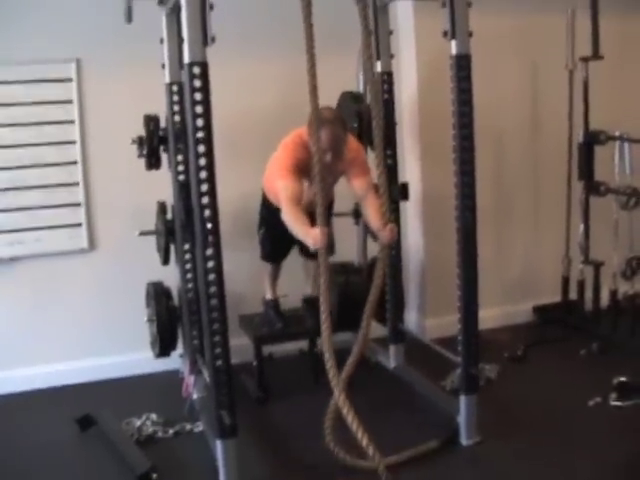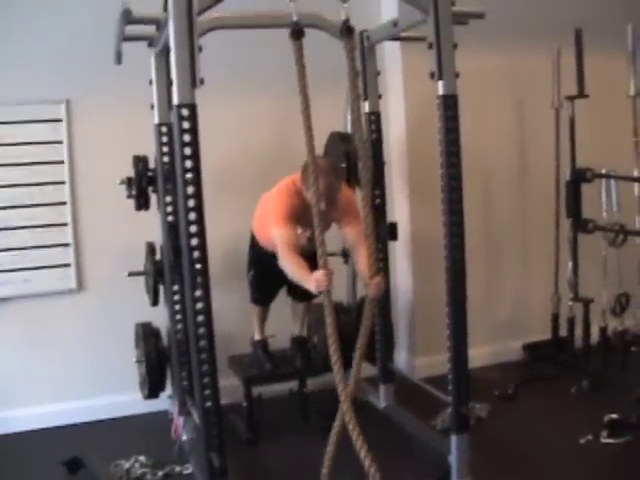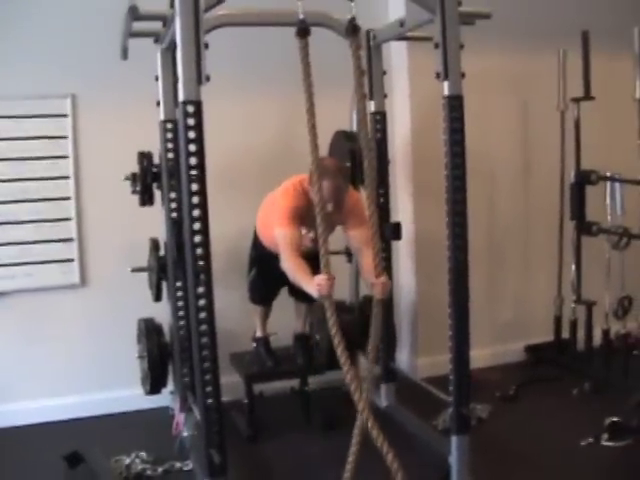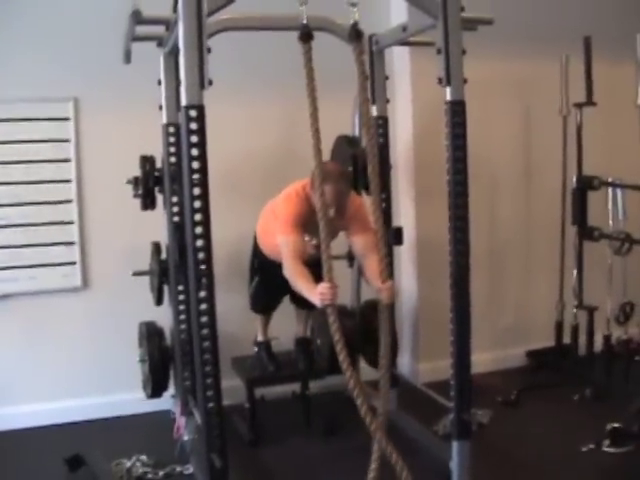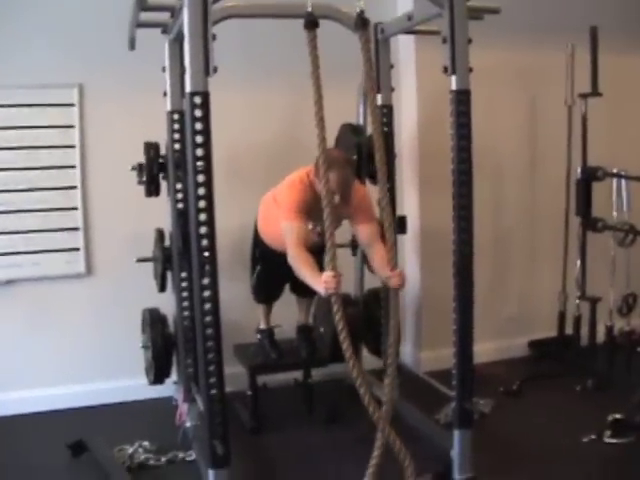
dt=0.2s
person 1, frame 1
left shoulder: (353, 150)
right shoulder: (292, 148)
left elbow: (366, 194)
right elbow: (289, 205)
left wrist: (379, 227)
right wrist: (308, 235)
right hip: (279, 200)
left knee: (318, 249)
right knee: (274, 250)
left ankle: (311, 297)
right ankle: (270, 298)
person 1, frame 2
left shoulder: (345, 198)
right shoulder: (284, 195)
left elbow: (357, 243)
right elbow: (286, 253)
left wrist: (368, 278)
right wrist: (310, 280)
left hip: (308, 242)
right hip: (269, 241)
left knee: (304, 292)
right knee: (262, 293)
left ankle: (299, 337)
right ankle: (258, 339)
person 1, frame 3
left shoulder: (352, 200)
right shoulder: (289, 195)
left elbow: (362, 247)
right elbow: (288, 254)
left wrist: (374, 280)
right wrist: (311, 284)
left hip: (311, 242)
right hip: (271, 241)
left knee: (306, 293)
right knee: (263, 292)
left ankle: (301, 335)
right ankle: (260, 336)
person 1, frame 4
left shoulder: (355, 206)
right shoulder: (291, 202)
left elbow: (367, 253)
right elbow: (290, 262)
left wrist: (379, 285)
right wrist: (314, 293)
left hip: (312, 249)
right hip: (271, 248)
left knee: (306, 297)
right knee: (264, 299)
left ankle: (302, 339)
right ankle: (261, 341)
person 1, frame 5
left shoulder: (358, 195)
right shoulder: (295, 188)
left elbow: (371, 243)
right elbow: (295, 249)
left wrist: (387, 274)
right wrist: (318, 282)
left hip: (313, 237)
right hip: (272, 237)
left knee: (307, 285)
right knee: (266, 289)
left ankle: (304, 327)
right ankle: (264, 328)
